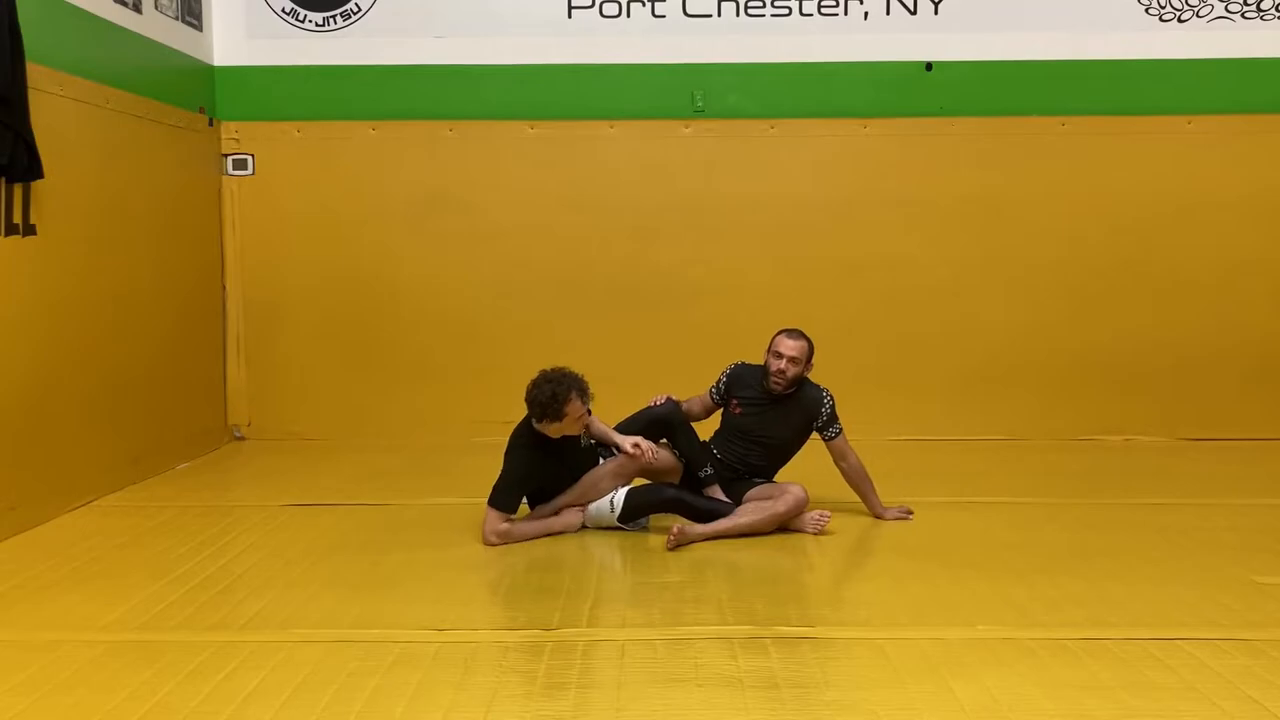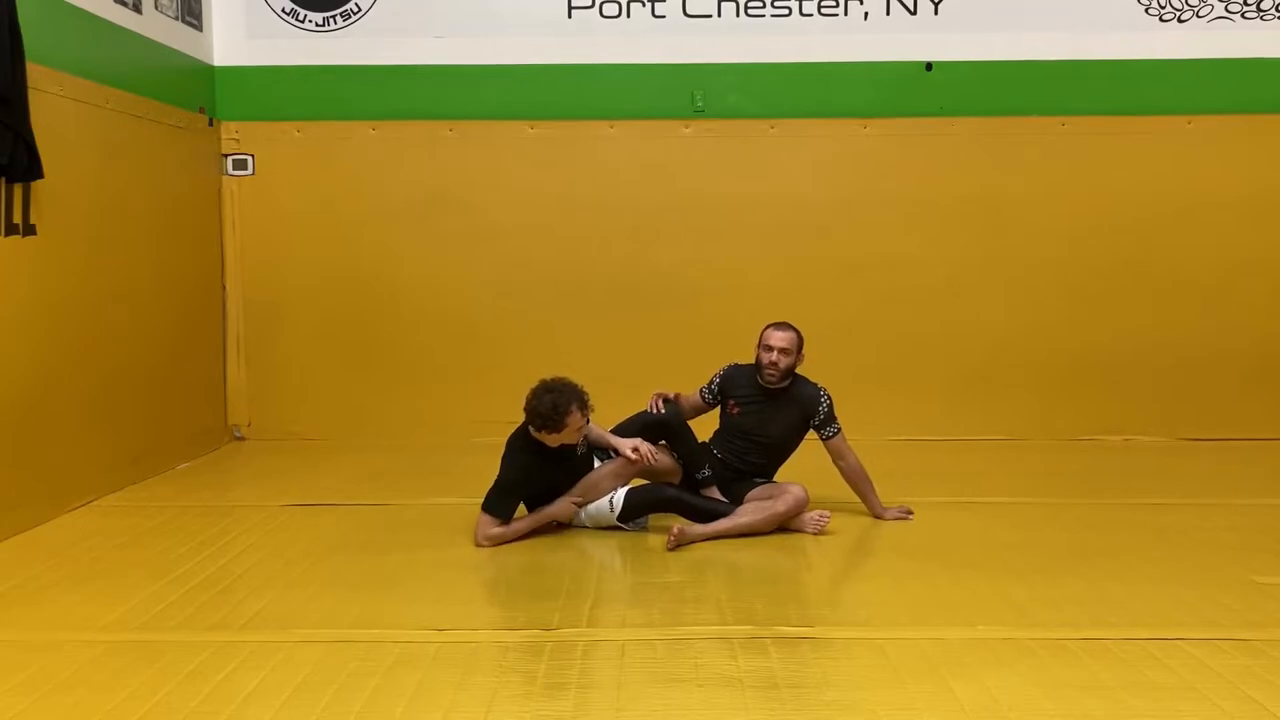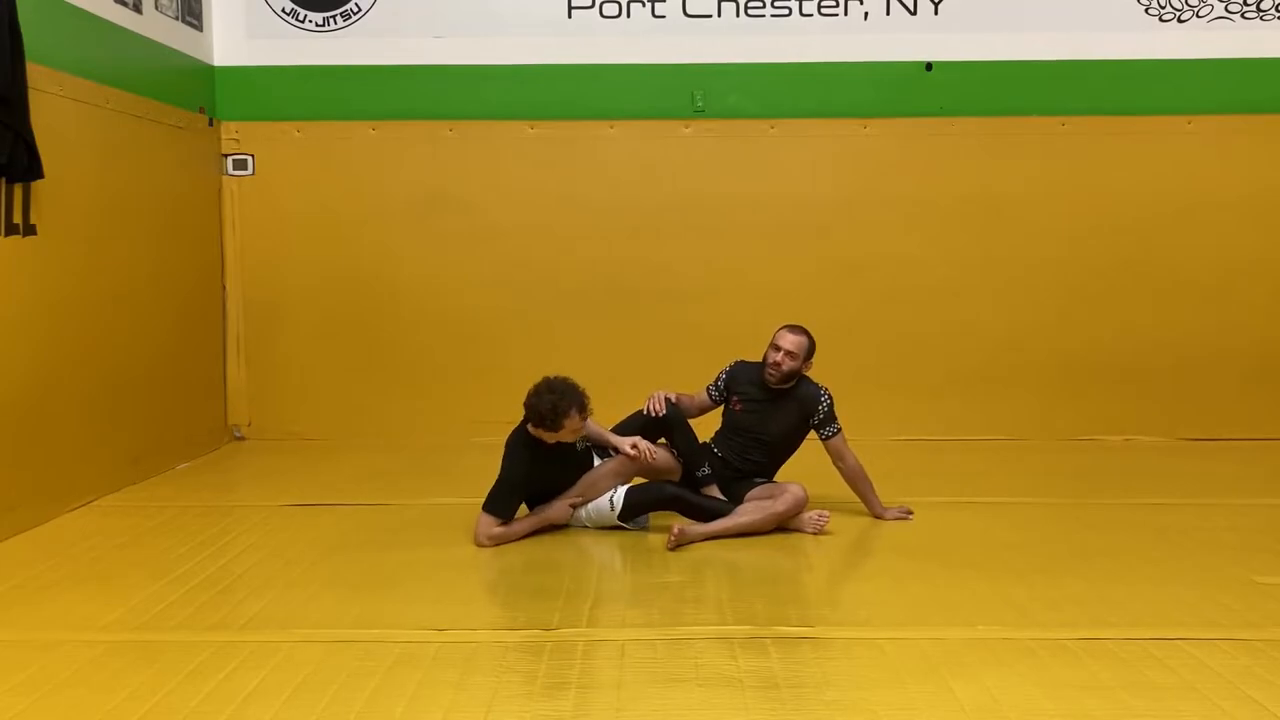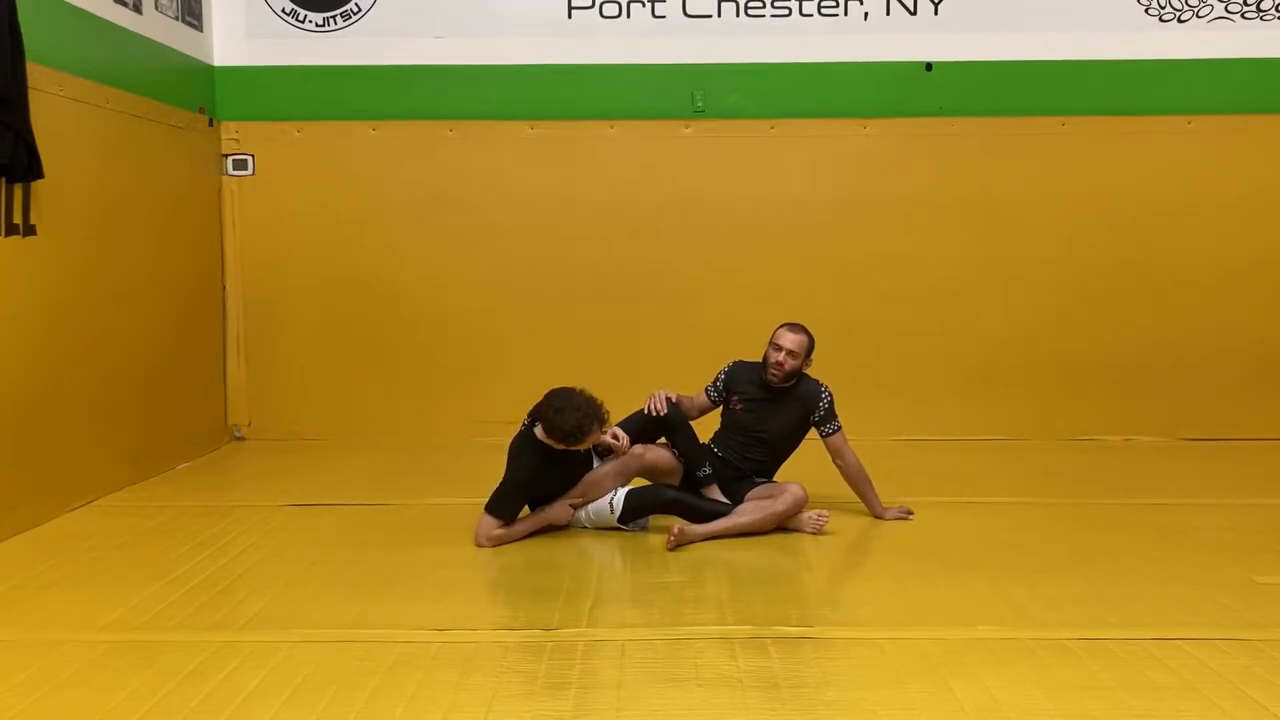
dt=0.7s
person 1, frame 1
left shoulder: (816, 401)
right shoulder: (738, 375)
left elbow: (844, 459)
right elbow: (702, 407)
left wrist: (878, 509)
right wrist: (675, 407)
left hip: (748, 487)
left knee: (796, 496)
left ankle: (698, 531)
person 1, frame 2
left shoulder: (812, 398)
right shoulder: (732, 376)
left elbow: (843, 458)
right elbow: (691, 408)
left wrist: (878, 509)
right wrist: (671, 401)
left hip: (749, 487)
right hip: (706, 468)
left knee: (797, 496)
left ankle: (698, 531)
person 1, frame 3
left shoulder: (813, 399)
right shoulder: (738, 373)
left elbow: (843, 459)
right elbow: (694, 407)
left wrist: (878, 509)
right wrist: (671, 399)
left hip: (749, 487)
right hip: (707, 467)
left knee: (795, 496)
left ankle: (698, 531)
person 1, frame 4
left shoulder: (814, 396)
right shoulder: (737, 372)
left elbow: (842, 457)
right elbow: (694, 409)
left wrist: (878, 509)
right wrist: (672, 399)
left hip: (749, 486)
right hip: (707, 466)
left knee: (795, 495)
left ankle: (697, 531)
person 2, frame 1
left shoulder: (570, 407)
right shoulder: (524, 457)
right elbow: (492, 532)
left wrist: (618, 439)
right wrist: (559, 522)
left hip: (596, 461)
right hip: (578, 504)
left knee: (668, 415)
right knee: (667, 494)
person 2, frame 2
left shoulder: (566, 416)
right shoulder: (520, 465)
right elbow: (485, 535)
left wrist: (617, 441)
right wrist: (551, 513)
left hip: (595, 461)
right hip: (576, 504)
left knee: (666, 419)
right knee: (667, 494)
person 2, frame 3
left shoulder: (557, 414)
right shoulder: (521, 464)
right elbow: (484, 535)
left wrist: (616, 440)
right wrist: (547, 516)
left hip: (593, 459)
right hip: (576, 504)
left knee: (668, 416)
right knee: (666, 492)
left ankle: (711, 491)
person 2, frame 4
left shoulder: (557, 408)
right shoulder: (526, 468)
right elbow: (484, 535)
left wrist: (604, 438)
right wrist: (546, 516)
left hip: (592, 462)
right hip: (575, 505)
left knee: (668, 417)
right knee: (665, 496)
